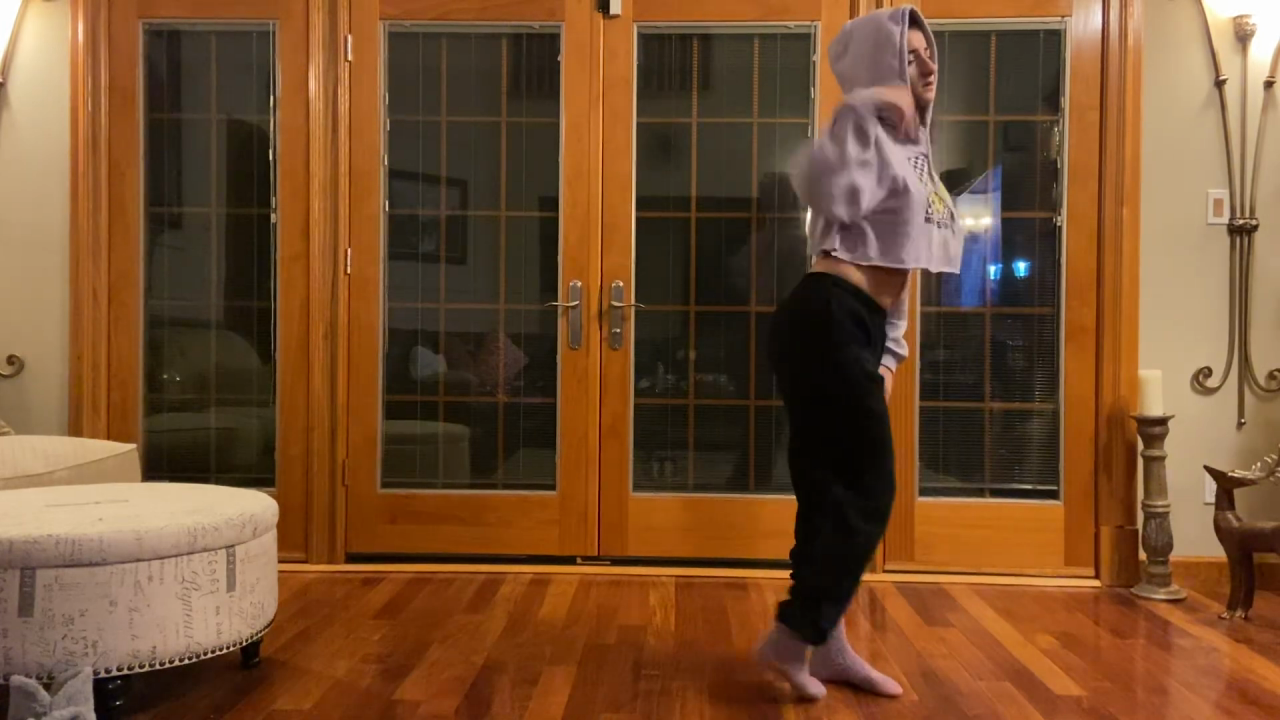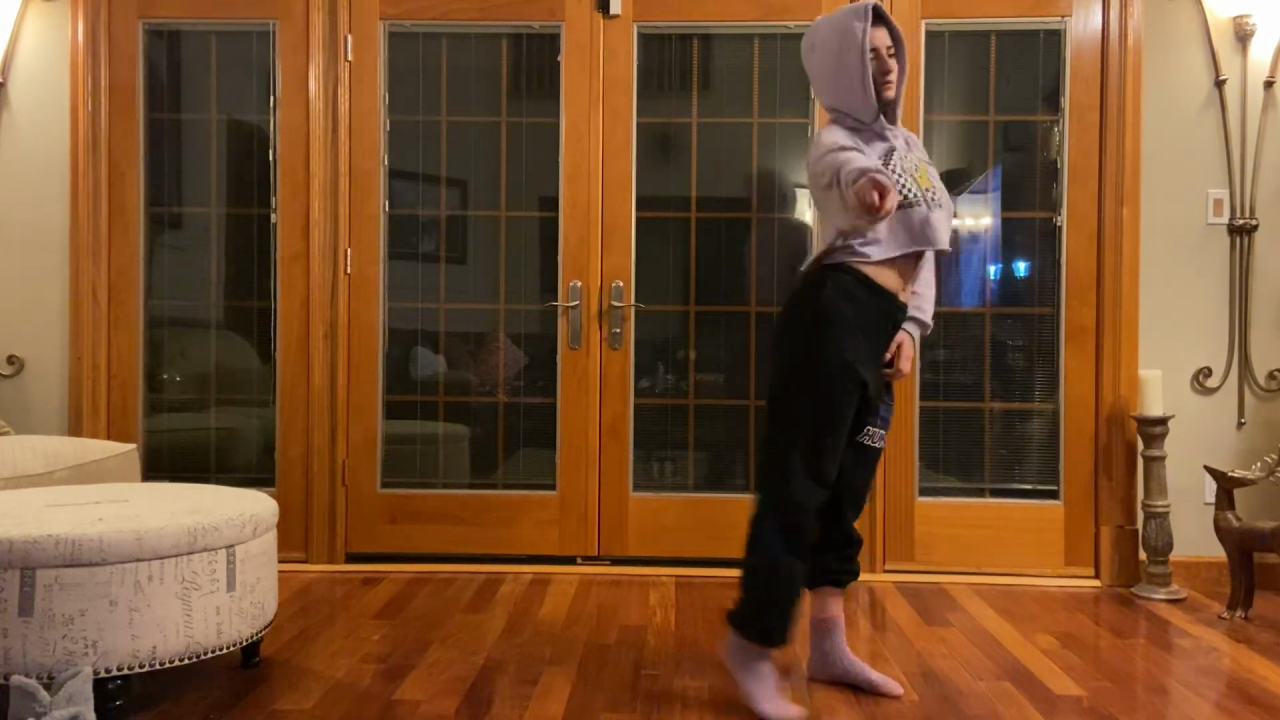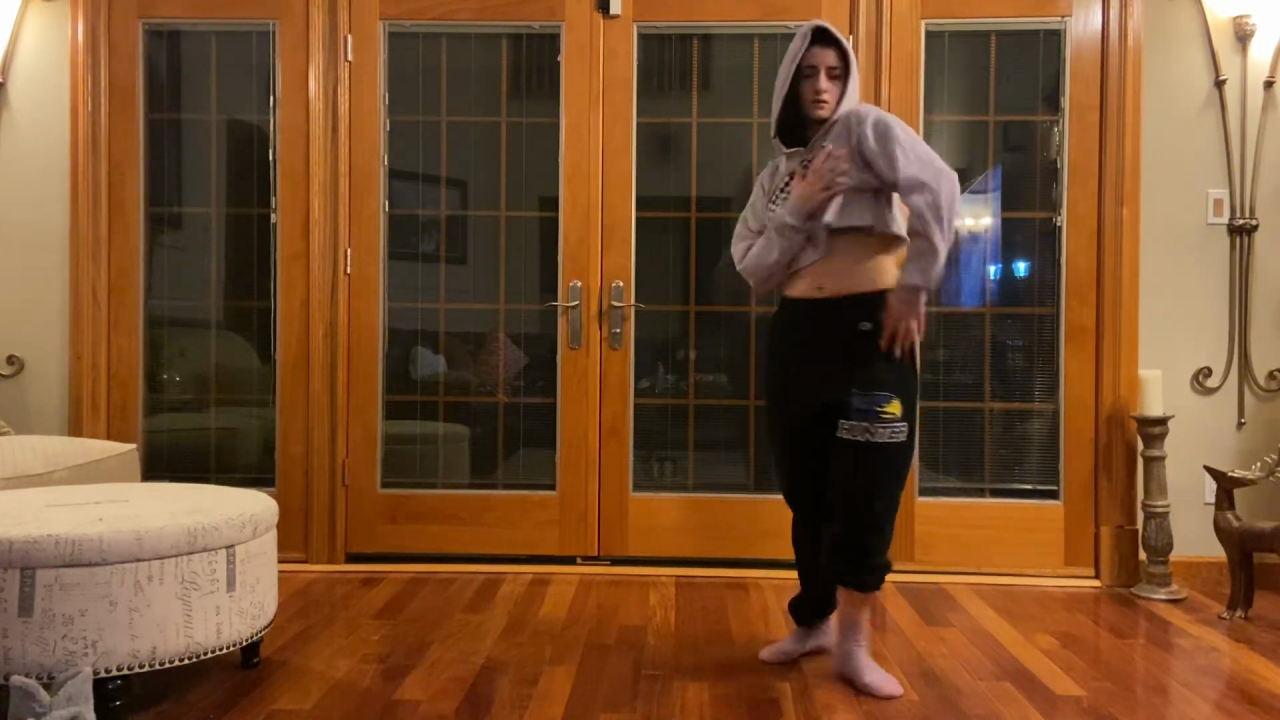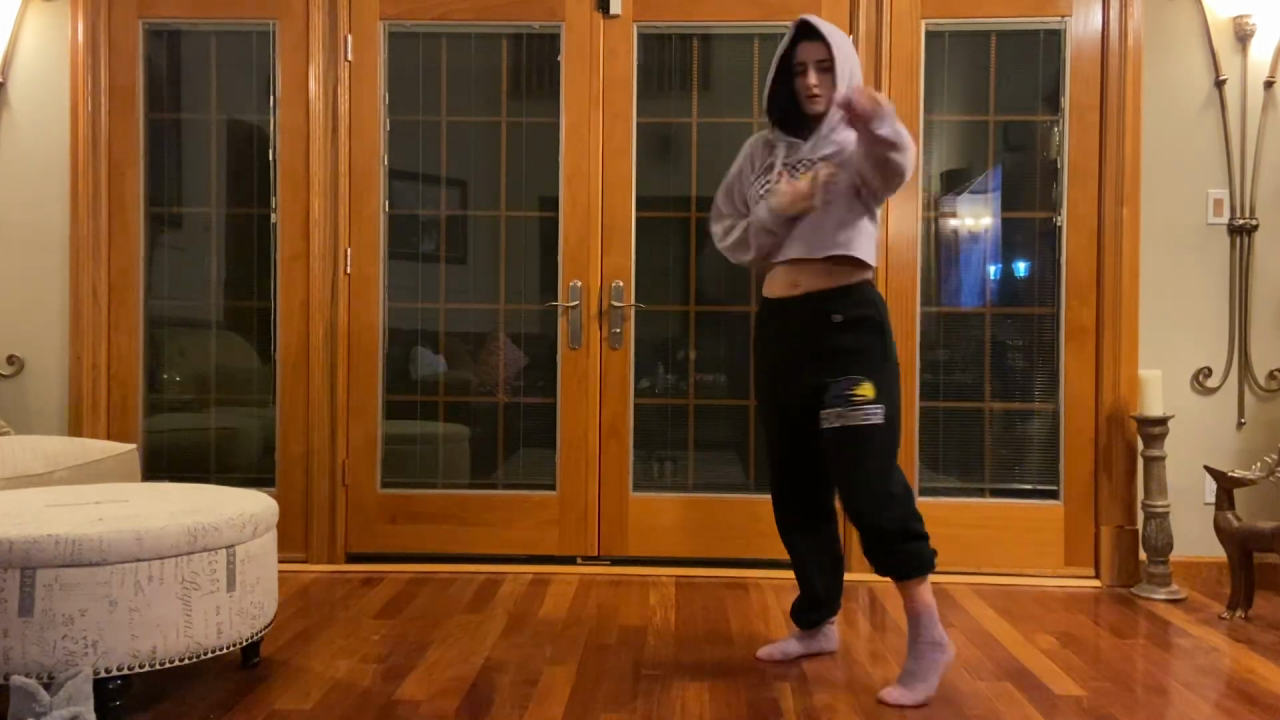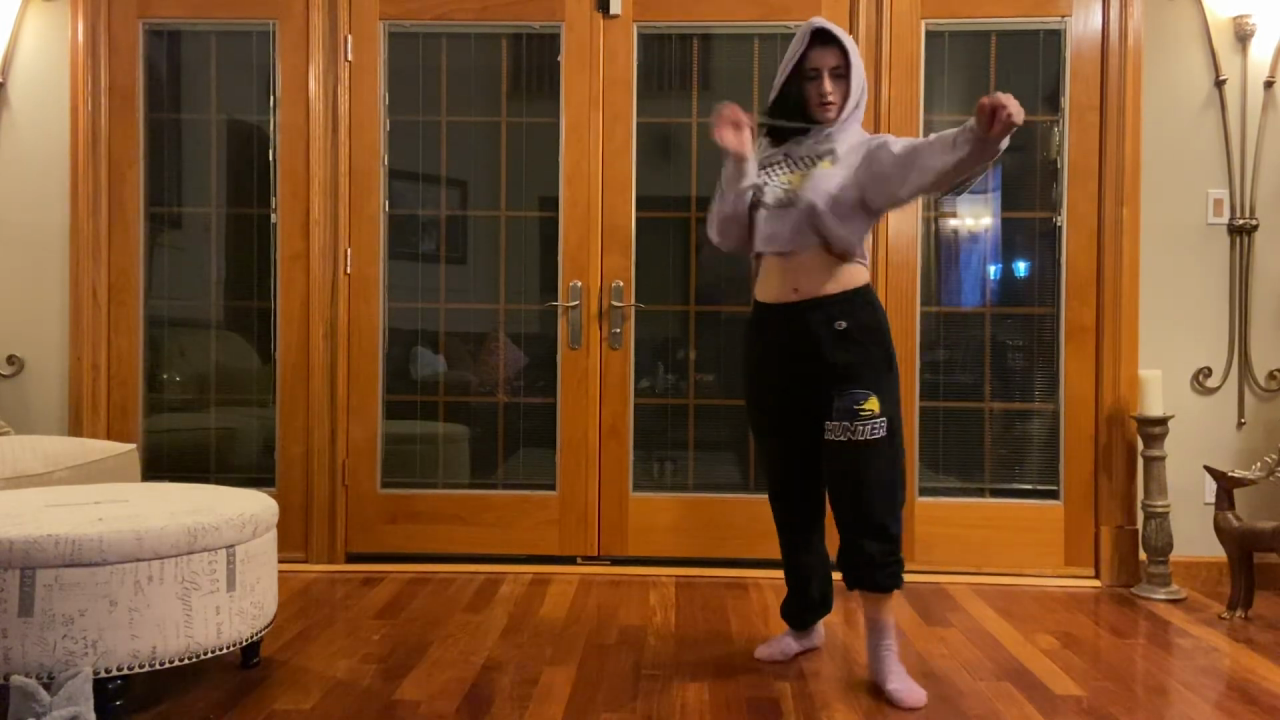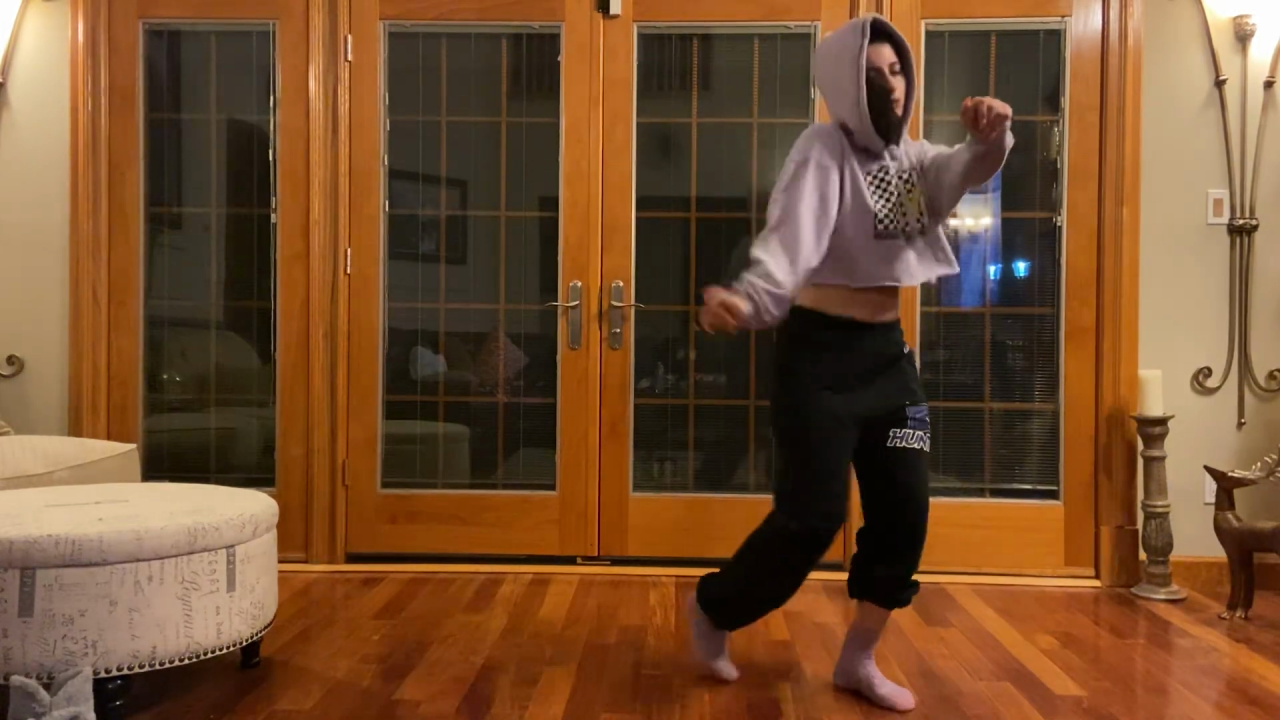
dt=0.5s
person 1, frame 1
left shoulder: (909, 151)
right shoulder: (866, 132)
right elbow: (824, 193)
left wrist: (886, 357)
right wrist: (871, 111)
left hip: (853, 330)
right hip: (828, 320)
left knee: (834, 487)
right knee: (866, 488)
left ankle: (825, 645)
right ankle: (794, 636)
person 1, frame 2
left shoulder: (908, 144)
right shoulder: (837, 145)
left elbow: (920, 251)
right elbow: (849, 178)
left wrist: (913, 325)
right wrist: (865, 196)
left hip: (874, 329)
right hip: (834, 313)
left knee: (844, 491)
right knee: (801, 475)
left ankle: (827, 647)
right ankle: (752, 643)
person 1, frame 3
left shoulder: (866, 129)
right shoulder: (776, 172)
left elbow: (937, 185)
right elbow: (753, 269)
left wrist: (913, 290)
right wrist: (798, 208)
left hip: (869, 327)
right hip: (797, 332)
left knee: (865, 491)
right knee: (808, 490)
left ankle: (851, 643)
right ankle: (814, 621)
person 1, frame 4
left shoulder: (855, 143)
right shoulder: (761, 149)
left elbow: (894, 163)
right elbow: (730, 239)
left wrist: (881, 125)
right wrist: (777, 210)
left hip: (847, 318)
right hip: (779, 326)
left knee: (868, 474)
right knee: (795, 486)
left ankle: (927, 635)
right ankle: (817, 623)
person 1, frame 5
left shoulder: (866, 151)
right shoulder: (766, 149)
left elbow: (935, 161)
right elbow: (727, 236)
left wrist: (986, 132)
right wrist: (736, 166)
left hip: (849, 328)
right hip: (774, 333)
left knee: (869, 491)
right knee: (793, 492)
left ankle: (884, 653)
right ankle: (804, 620)
person 1, frame 6
left shoulder: (910, 156)
right shoulder: (822, 149)
left elbow: (962, 170)
right elbow: (792, 233)
left wrist: (989, 137)
right wrist: (751, 292)
left hip: (885, 352)
right hip: (821, 350)
left knee: (904, 510)
right knee: (812, 514)
left ankle: (858, 660)
right ankle: (713, 608)
